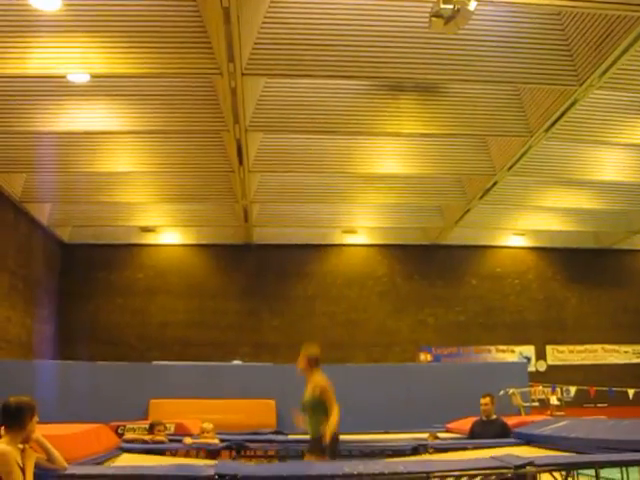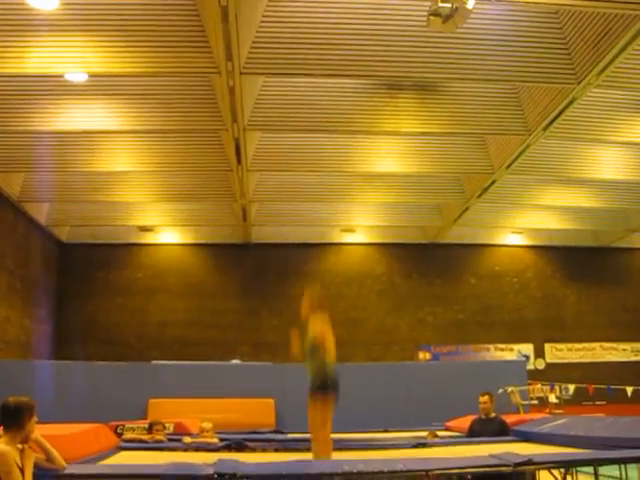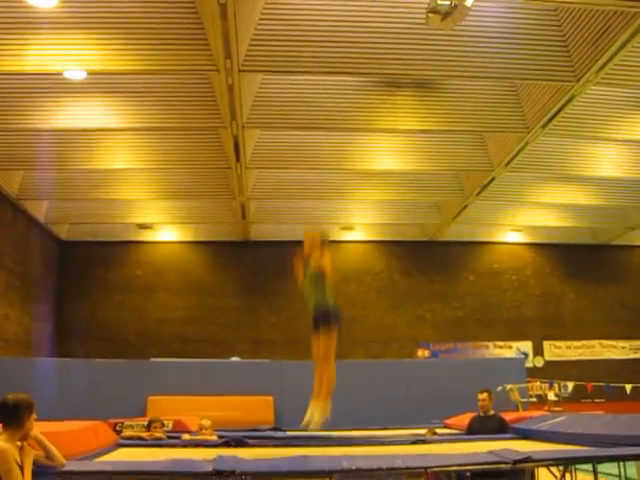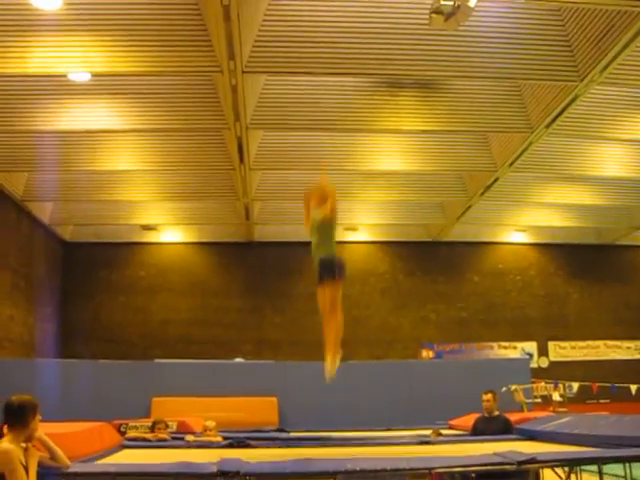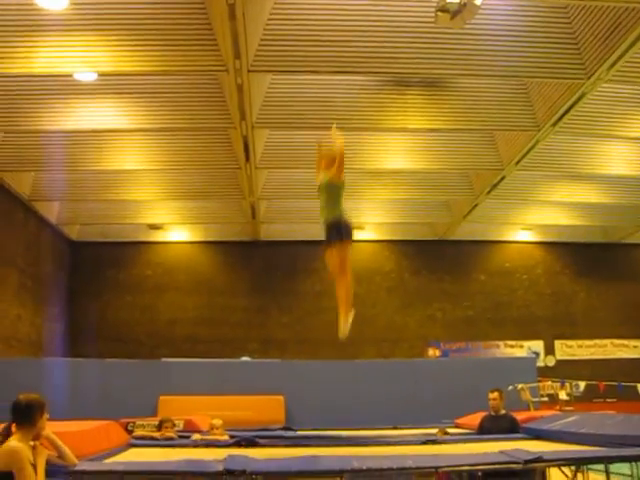
dt=0.1s
person 1, frame 1
left shoulder: (321, 383)
right shoulder: (310, 384)
left elbow: (335, 409)
left wrist: (330, 427)
left hip: (325, 439)
right hip: (316, 437)
person 1, frame 2
left shoulder: (321, 325)
right shoulder: (309, 327)
left elbow: (330, 346)
right elbow: (298, 354)
left wrist: (330, 354)
right wrist: (295, 342)
left hip: (326, 381)
right hip: (316, 381)
left knee: (322, 428)
right knee: (315, 428)
right ankle: (317, 459)
person 1, frame 3
left shoulder: (322, 259)
right shoulder: (312, 265)
left elbow: (328, 271)
right elbow: (303, 282)
right wrist: (300, 264)
left hip: (327, 313)
right hip: (318, 314)
left knee: (326, 359)
right knee: (318, 360)
left ankle: (323, 401)
right ankle: (317, 404)
person 1, frame 4
left shoulder: (329, 211)
right shoulder: (317, 217)
left elbow: (333, 201)
right elbow: (308, 224)
left wrist: (326, 189)
right wrist: (307, 203)
left hip: (331, 263)
right hip: (322, 264)
left knee: (334, 311)
right knee: (326, 314)
left ankle: (335, 353)
right ankle: (330, 354)
person 1, frame 5
left shoulder: (336, 175)
right shoulder: (325, 179)
left elbow: (340, 152)
right elbow: (319, 171)
left wrist: (336, 137)
right wrist: (320, 151)
left hip: (338, 225)
right hip: (330, 226)
left knee: (343, 271)
right knee: (336, 273)
left ankle: (347, 311)
right ankle: (344, 311)
